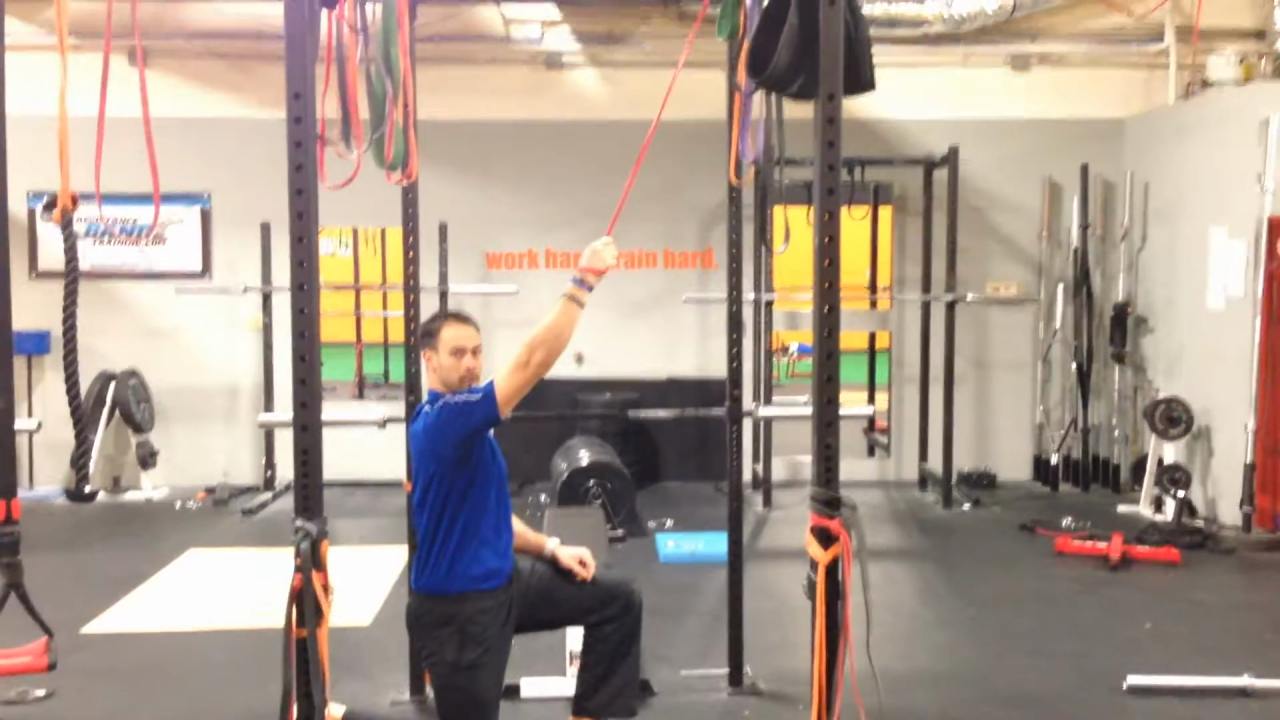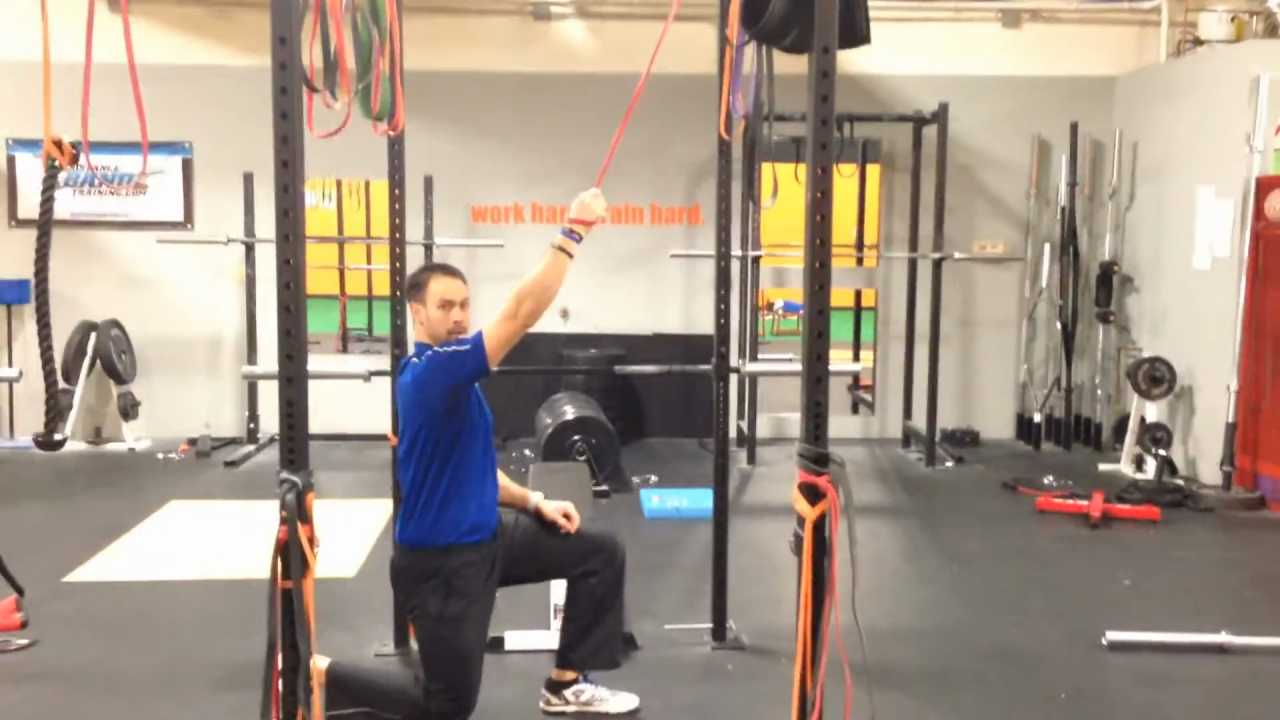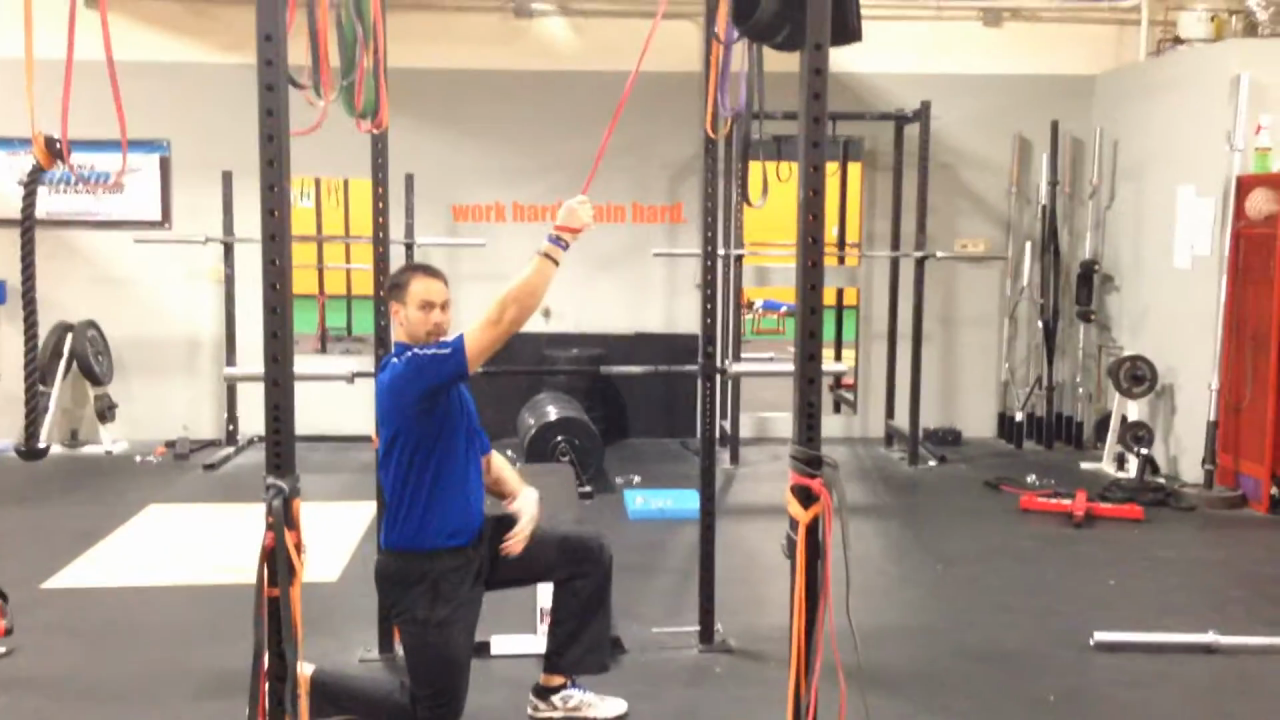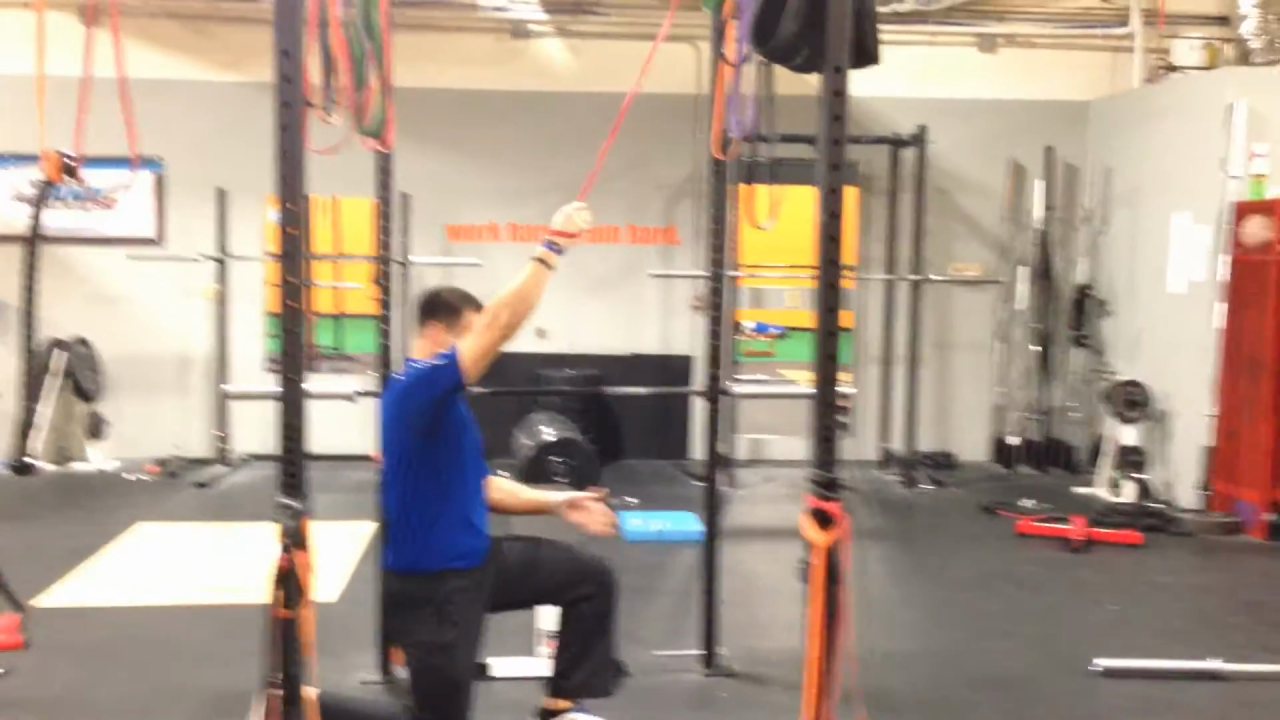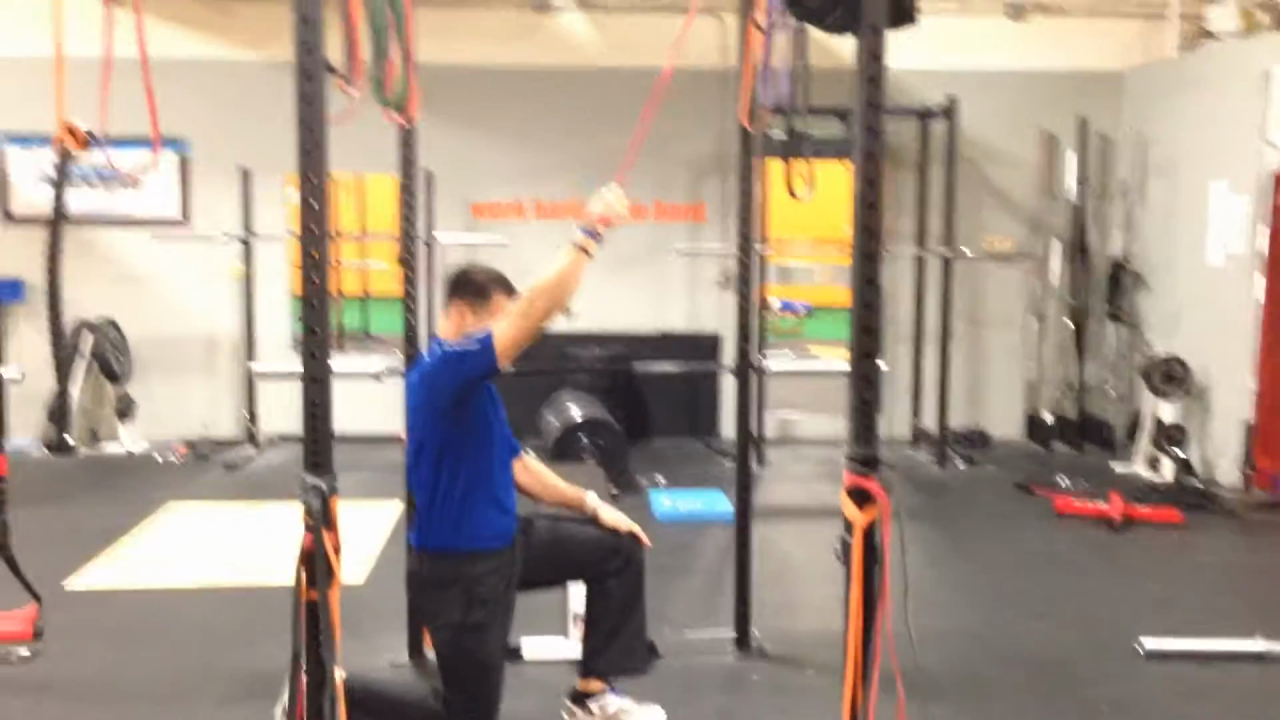
dt=0.7s
person 1, frame 1
left shoulder: (465, 420)
right shoulder: (439, 424)
right elbow: (533, 363)
left wrist: (551, 549)
right wrist: (584, 279)
left hip: (499, 583)
right hip: (460, 606)
left knee: (620, 601)
person 1, frame 2
left shoulder: (452, 378)
right shoulder: (428, 373)
right elbow: (519, 314)
left wrist: (533, 502)
right wrist: (572, 232)
left hip: (482, 538)
right hip: (439, 560)
left knee: (599, 553)
right ankle: (314, 674)
person 1, frame 3
left shoulder: (444, 381)
right shoulder: (407, 375)
left elbow: (483, 455)
right elbow: (504, 320)
left wrist: (523, 495)
right wrist: (560, 239)
left hip: (473, 540)
right hip: (424, 565)
left knee: (586, 555)
person 1, frame 4
left shoulder: (444, 399)
right shoulder: (414, 391)
left elbow: (480, 484)
right elbow: (500, 326)
left wrist: (557, 501)
right wrist: (554, 244)
left hip: (476, 562)
right hip: (430, 587)
left knee: (591, 577)
person 1, frame 5
left shoulder: (471, 382)
right shoulder: (442, 371)
left elbow: (516, 465)
right elbow: (536, 309)
left wrist: (593, 506)
right wrist: (592, 229)
left hip: (502, 543)
right hip: (458, 569)
left knee: (620, 549)
